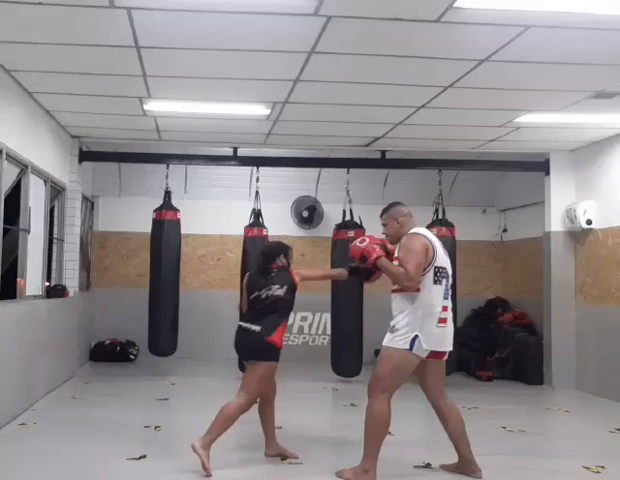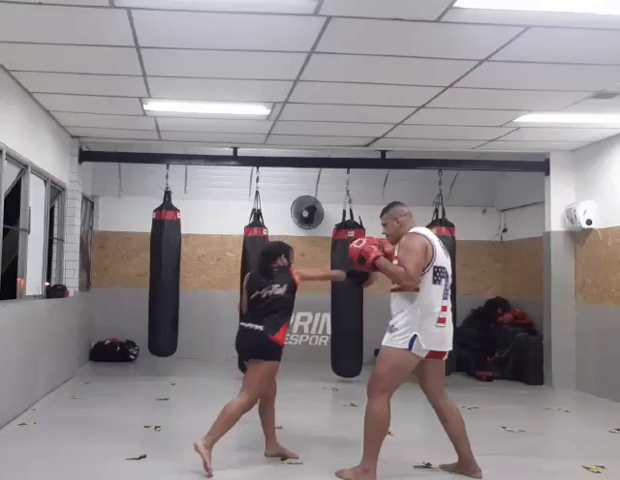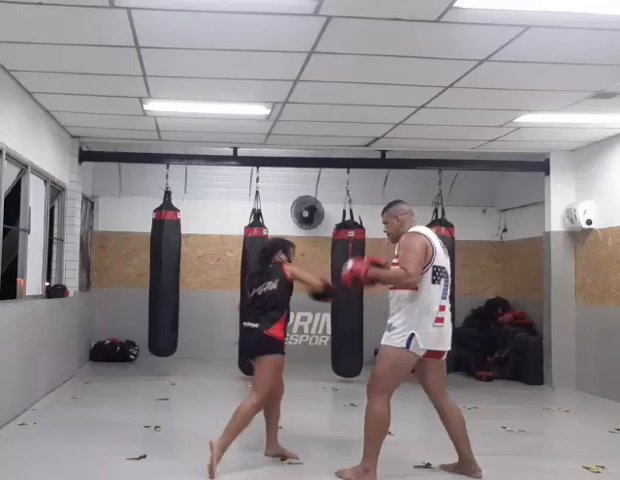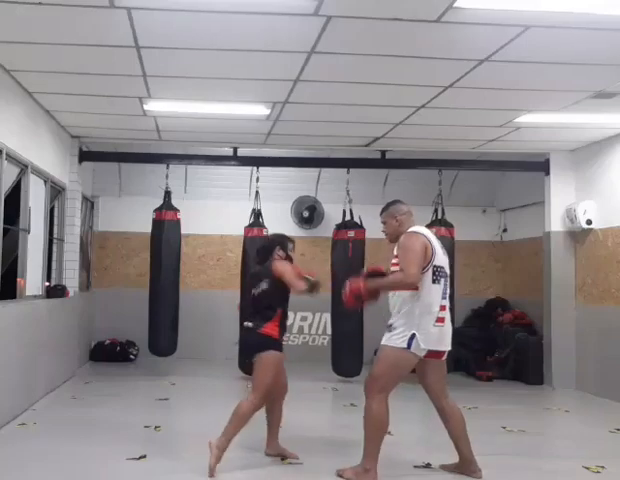
dt=0.1s
person 1, frame 1
left shoulder: (413, 239)
right shoulder: (431, 242)
left elbow: (410, 280)
left wrist: (377, 259)
right wrist: (385, 262)
left hip: (415, 329)
right hip: (435, 330)
left knee: (378, 391)
right knee: (438, 397)
person 1, frame 2
left shoulder: (413, 239)
right shoulder: (432, 241)
left elbow: (409, 279)
left wrist: (376, 260)
right wrist: (383, 262)
left hip: (414, 328)
right hip: (435, 330)
left knee: (378, 391)
right knee: (438, 397)
person 1, frame 3
left shoulder: (413, 237)
right shoulder: (432, 240)
left elbow: (408, 277)
left wrist: (368, 272)
right wrist: (379, 271)
left hip: (412, 328)
right hip: (435, 329)
left knee: (378, 391)
right knee: (440, 397)
person 1, frame 4
left shoulder: (412, 237)
right shoulder: (430, 240)
left elbow: (409, 278)
left wrist: (368, 286)
right wrist: (379, 283)
left hip: (413, 328)
right hip: (435, 329)
left knee: (375, 390)
right knee: (440, 397)
person 2, frame 1
left shoulder: (250, 277)
right shoulder: (292, 276)
left elbow: (245, 309)
right elbow: (331, 274)
right wrist: (352, 271)
left hip: (245, 336)
right hip: (265, 342)
left knee: (268, 392)
right knee: (246, 397)
left ankle: (272, 445)
right ankle: (205, 442)
person 2, frame 2
left shoulder: (251, 277)
right shoulder: (292, 275)
left elbow: (245, 309)
right elbow: (330, 275)
left hip: (247, 337)
right hip: (267, 342)
left knee: (268, 392)
right knee: (248, 397)
left ankle: (272, 445)
right ankle: (207, 442)
person 2, frame 3
left shoulder: (254, 275)
right shoulder: (286, 270)
left elbow: (252, 305)
right elbow: (319, 286)
right wrist: (326, 289)
left hip: (252, 334)
right hip: (269, 338)
left knee: (275, 391)
right knee: (260, 396)
left ankle: (272, 445)
right ankle: (221, 444)
person 2, frame 4
left shoulder: (259, 273)
right shoulder: (280, 266)
right elbow: (300, 288)
right wrist: (309, 282)
left hip: (255, 334)
right hip: (266, 336)
left knee: (279, 390)
right knee: (259, 396)
left ankle: (272, 445)
right ankle: (220, 444)
